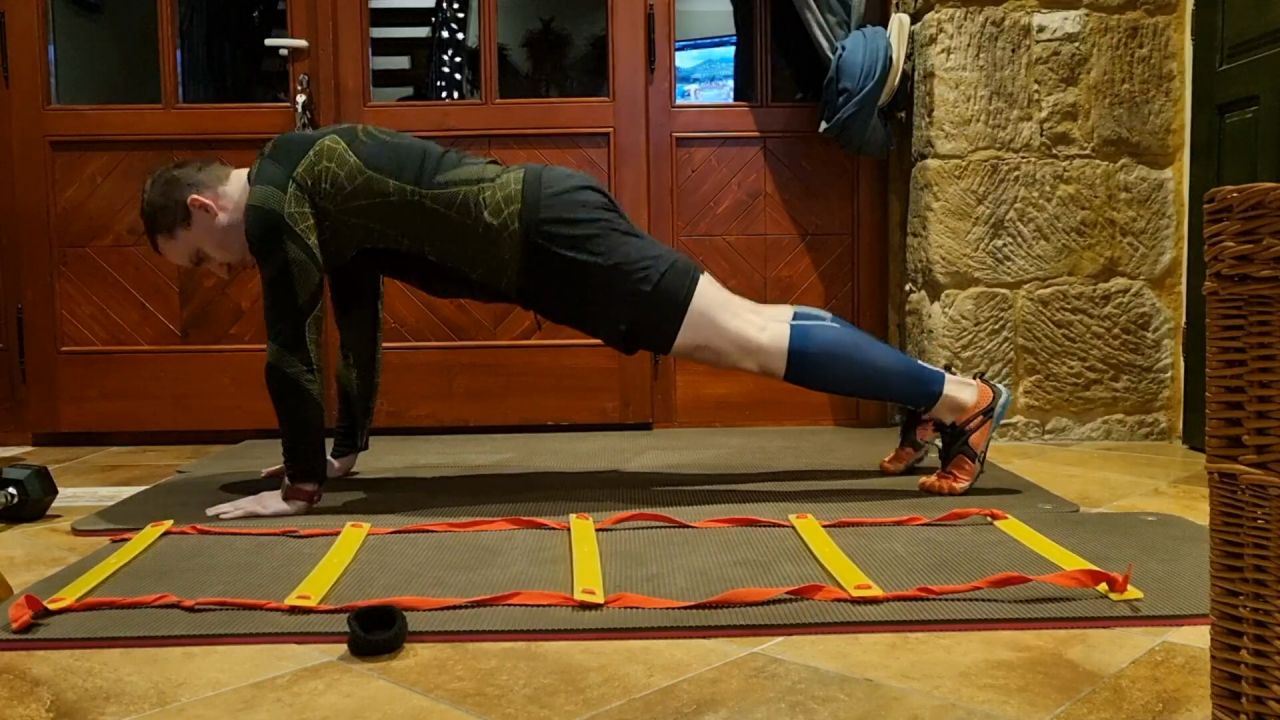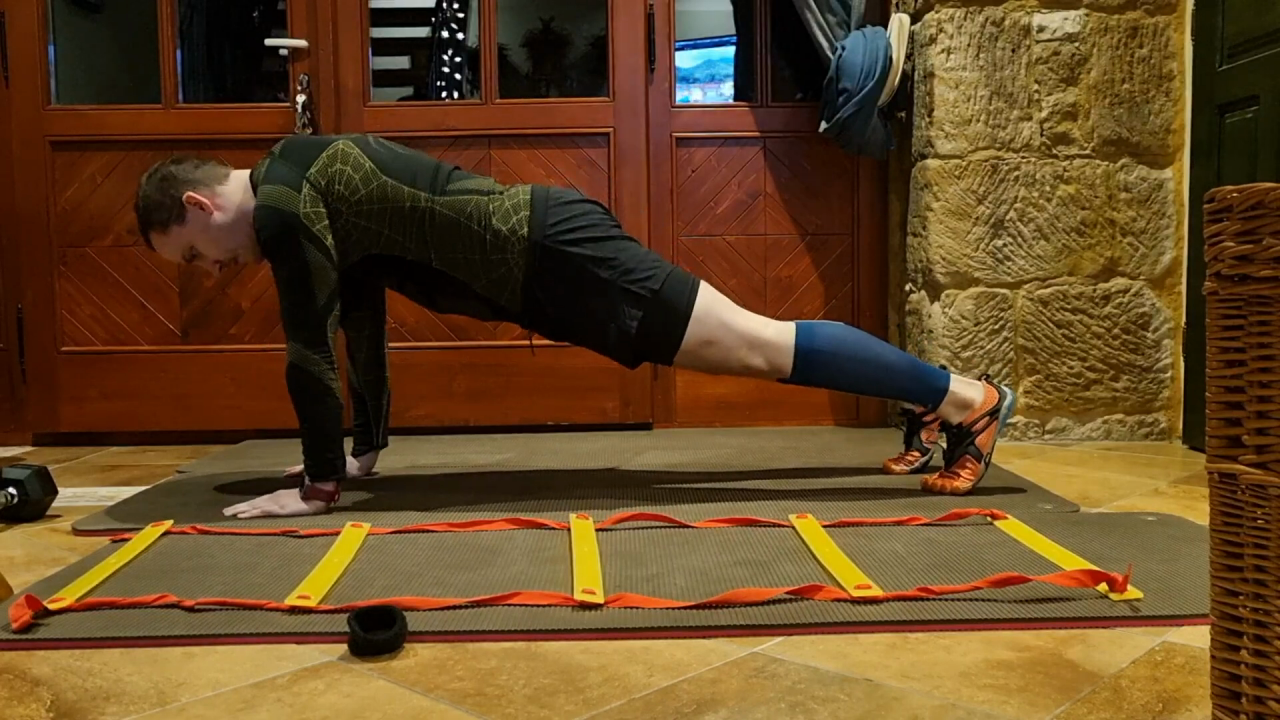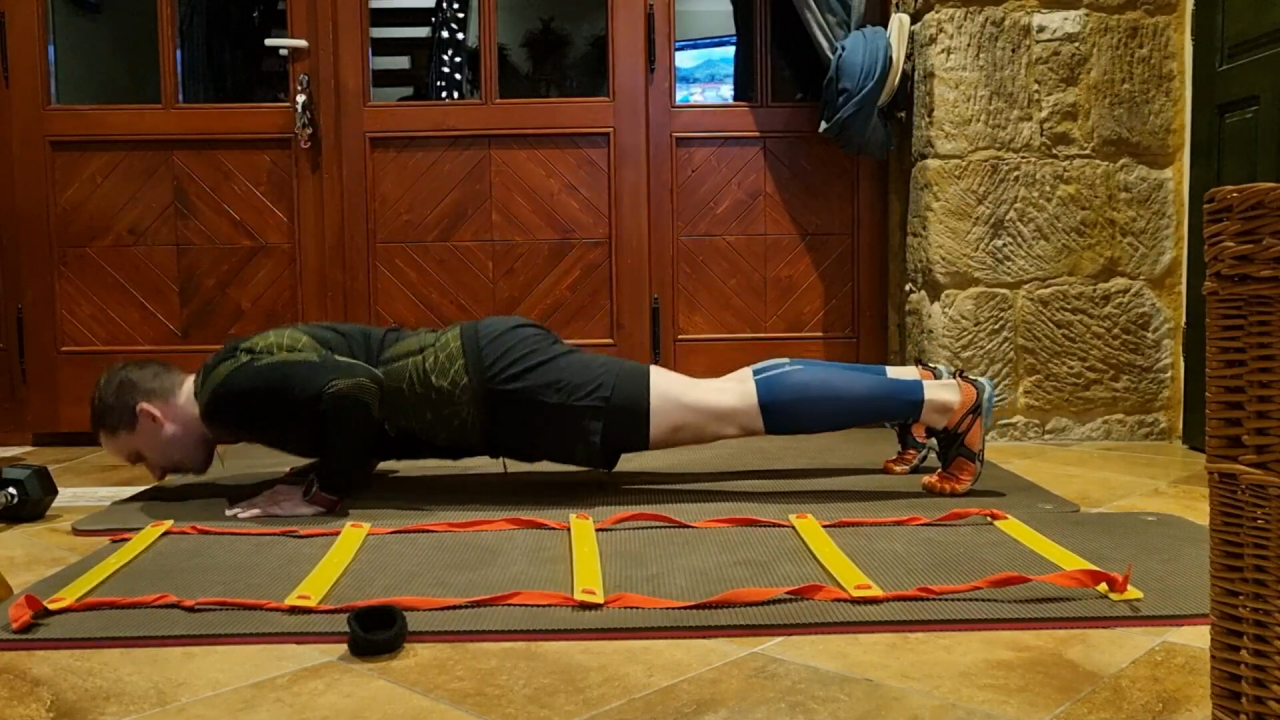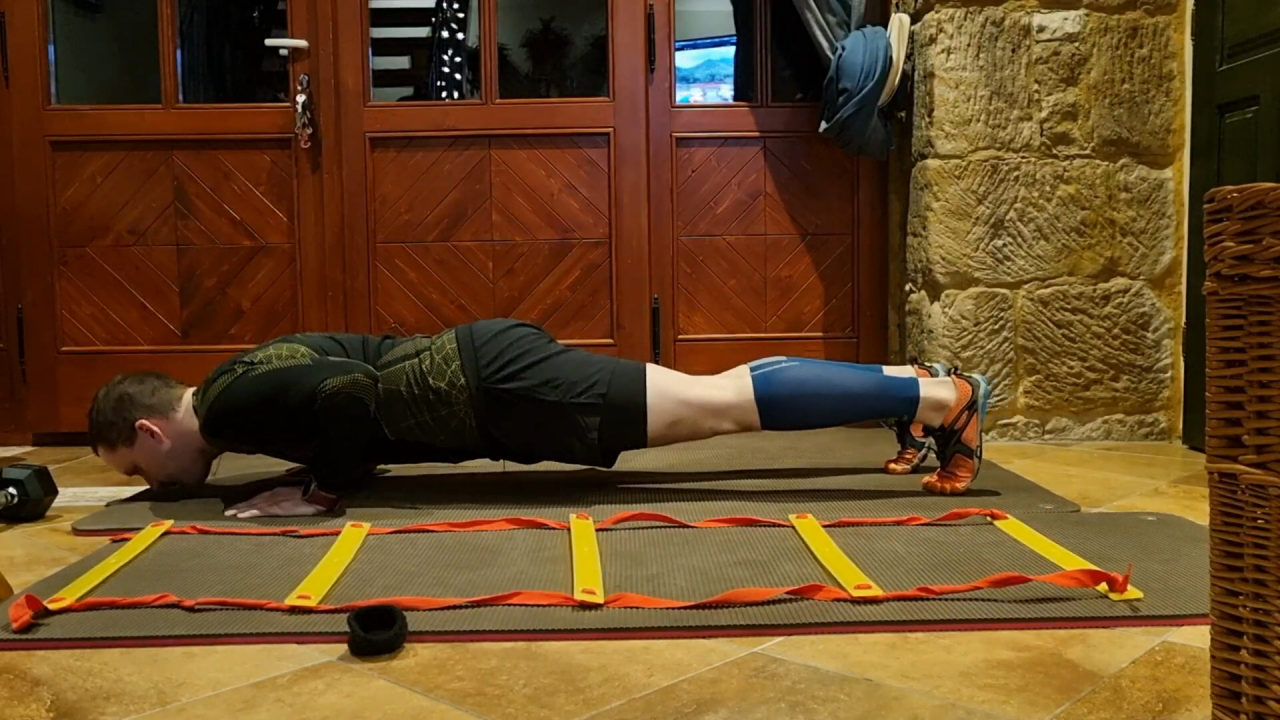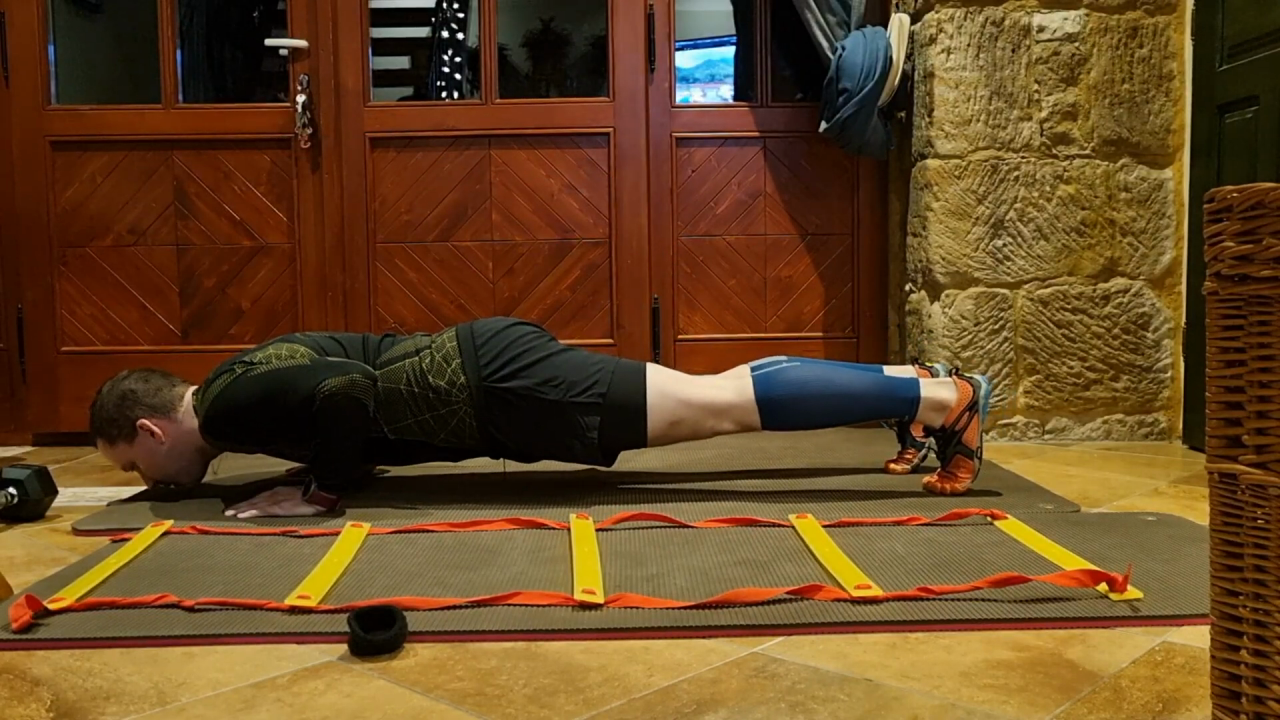
dt=1s
person 1, frame 1
left shoulder: (271, 206)
right shoulder: (307, 178)
left elbow: (291, 352)
right elbow: (356, 314)
left wrist: (298, 486)
right wrist: (343, 448)
left hip: (543, 237)
right hip: (543, 210)
left knee: (747, 342)
right knee: (744, 324)
left ankle: (960, 399)
right ankle: (918, 396)
person 1, frame 2
left shoulder: (280, 204)
right shoulder: (309, 183)
left elbow: (309, 350)
right elbow: (360, 319)
left wrist: (318, 481)
right wrist: (364, 448)
left hip: (548, 252)
right hip: (542, 244)
left knee: (759, 344)
right knee: (753, 347)
left ankle: (966, 399)
right ankle: (929, 403)
person 1, frame 3
left shoulder: (228, 387)
right shoulder: (247, 365)
left elbow: (352, 389)
left wrist: (323, 490)
right wrist: (336, 463)
left hip: (495, 385)
right hip: (486, 362)
left knee: (722, 411)
right knee: (720, 398)
left ankle: (945, 400)
right ankle: (913, 385)
person 1, frame 4
left shoulder: (229, 401)
right shoulder: (247, 381)
left elbow: (350, 389)
left wrist: (323, 490)
right wrist: (322, 463)
left hip: (494, 383)
right hip: (487, 370)
left knee: (720, 406)
right knee: (717, 398)
left ankle: (941, 396)
right ankle: (913, 387)
person 1, frame 5
left shoulder: (229, 401)
right shoulder: (250, 377)
left elbow: (350, 389)
left wrist: (321, 490)
right wrist: (324, 463)
left hip: (493, 383)
right hip: (485, 367)
left knee: (716, 407)
right knee: (717, 399)
left ankle: (942, 398)
right ankle: (912, 386)
